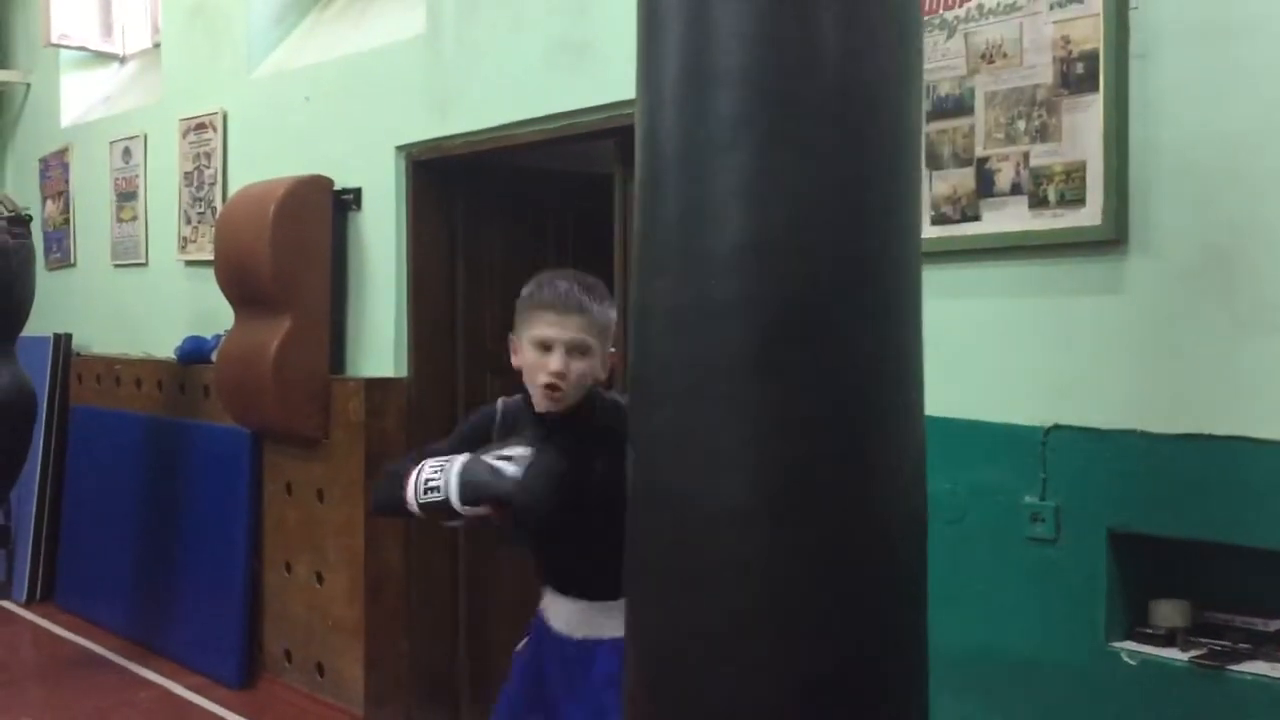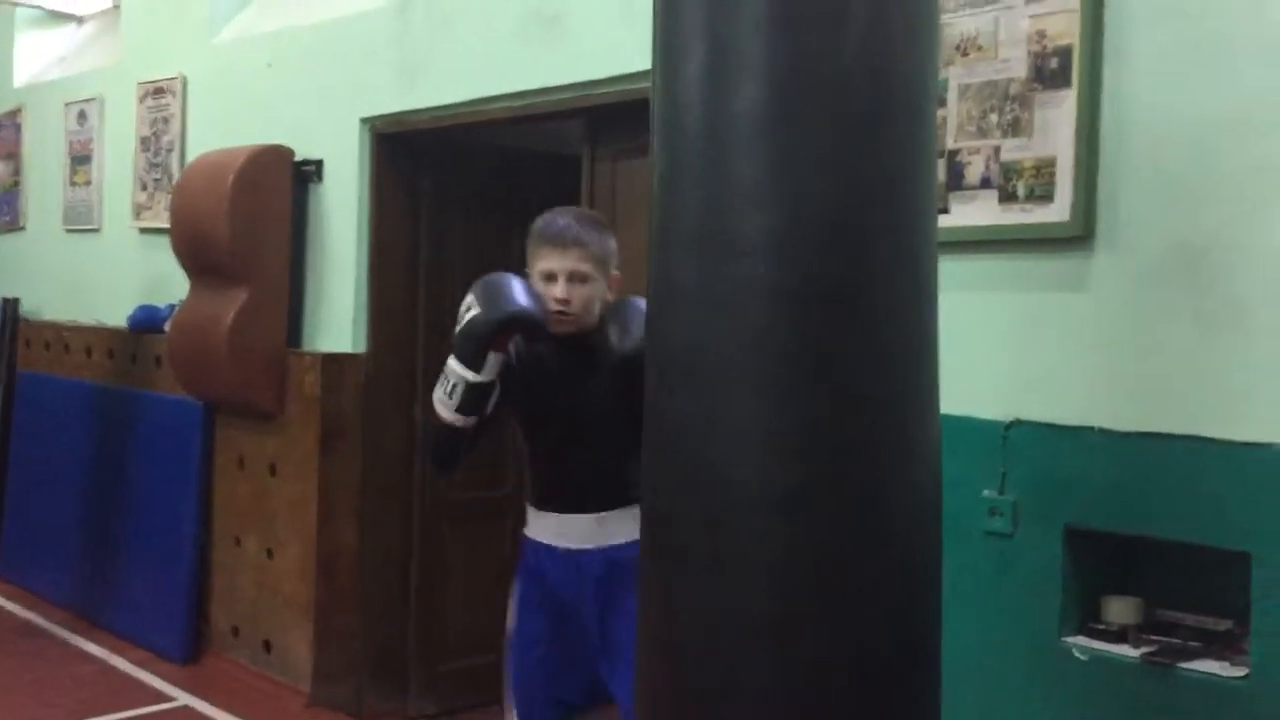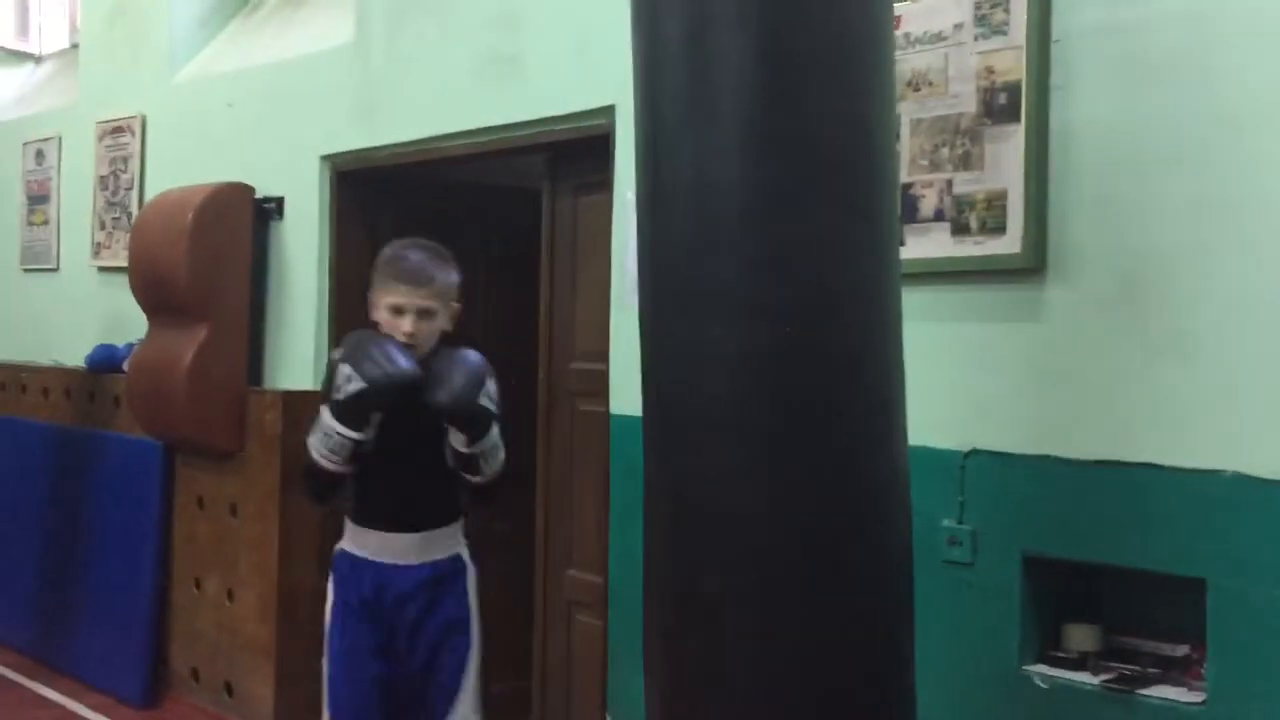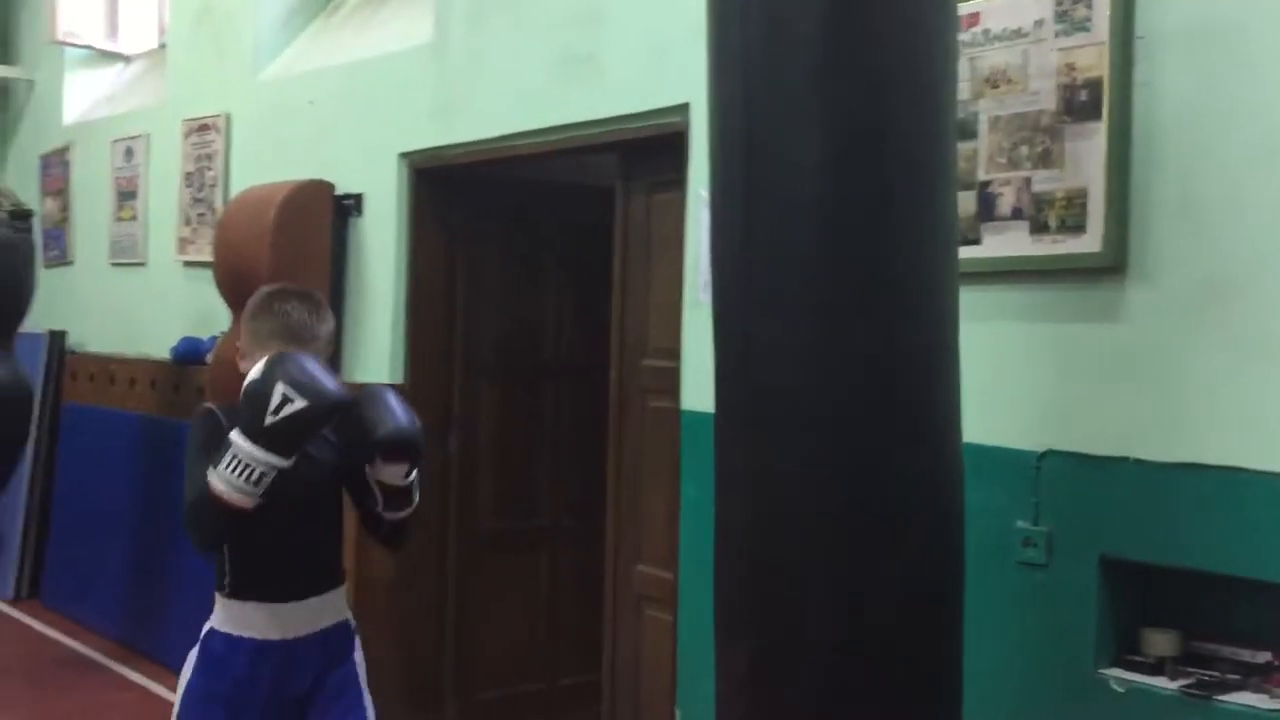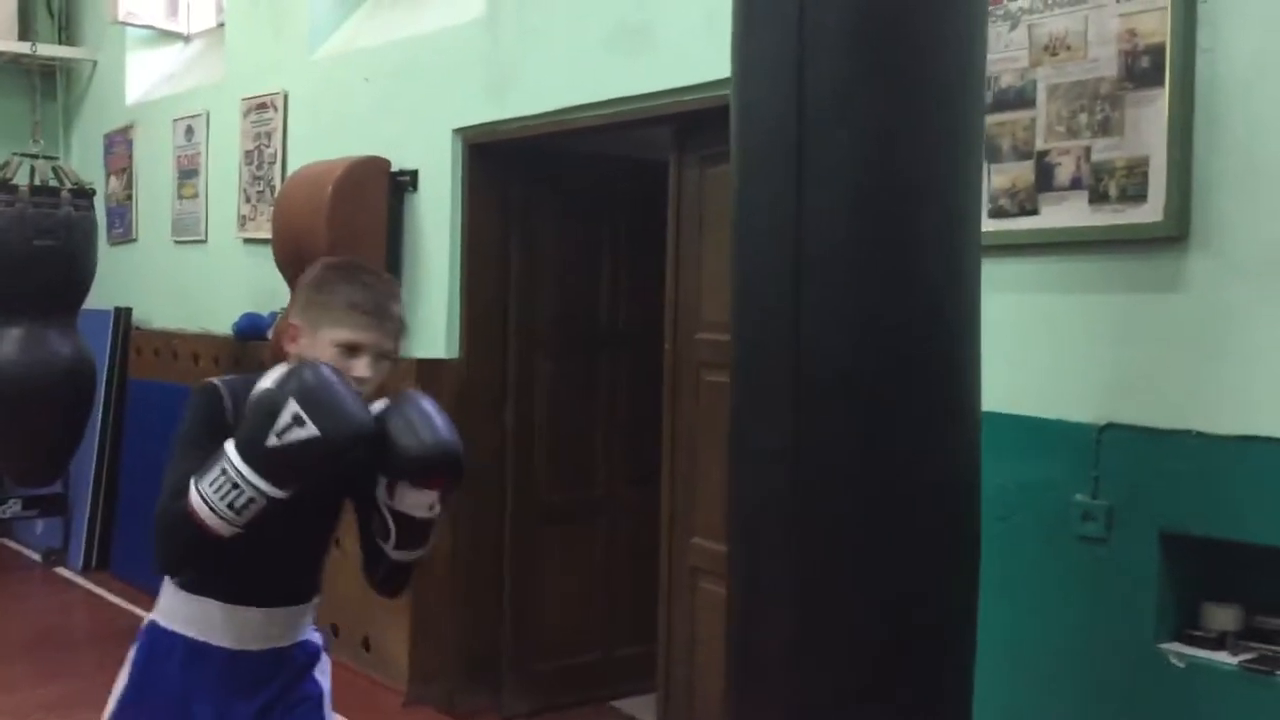
dt=0.5s
person 1, frame 1
left shoulder: (626, 428)
right shoulder: (501, 423)
right elbow: (390, 490)
right wrist: (472, 480)
left hip: (626, 638)
right hip: (559, 630)
person 1, frame 2
left shoulder: (629, 347)
right shoulder: (515, 355)
right elbow: (446, 445)
right wrist: (474, 351)
left hip: (624, 551)
right hip: (547, 555)
person 1, frame 3
left shoulder: (460, 376)
right shoulder: (351, 368)
left elbow: (488, 477)
right elbow: (318, 485)
left wrist: (475, 422)
right wrist: (347, 409)
left hip: (440, 574)
right hip: (362, 570)
person 1, frame 4
left shoulder: (339, 427)
right shoulder: (217, 425)
left elbow: (390, 532)
right elbow: (206, 531)
left wrist: (395, 466)
right wrist: (261, 434)
left hip: (326, 641)
right hip: (237, 645)
person 1, frame 5
left shoulder: (365, 434)
right shoulder: (219, 403)
left elbow: (387, 578)
right elbow: (174, 545)
left wrist: (415, 494)
right wrist: (258, 456)
left hip: (286, 664)
right hip: (183, 650)
